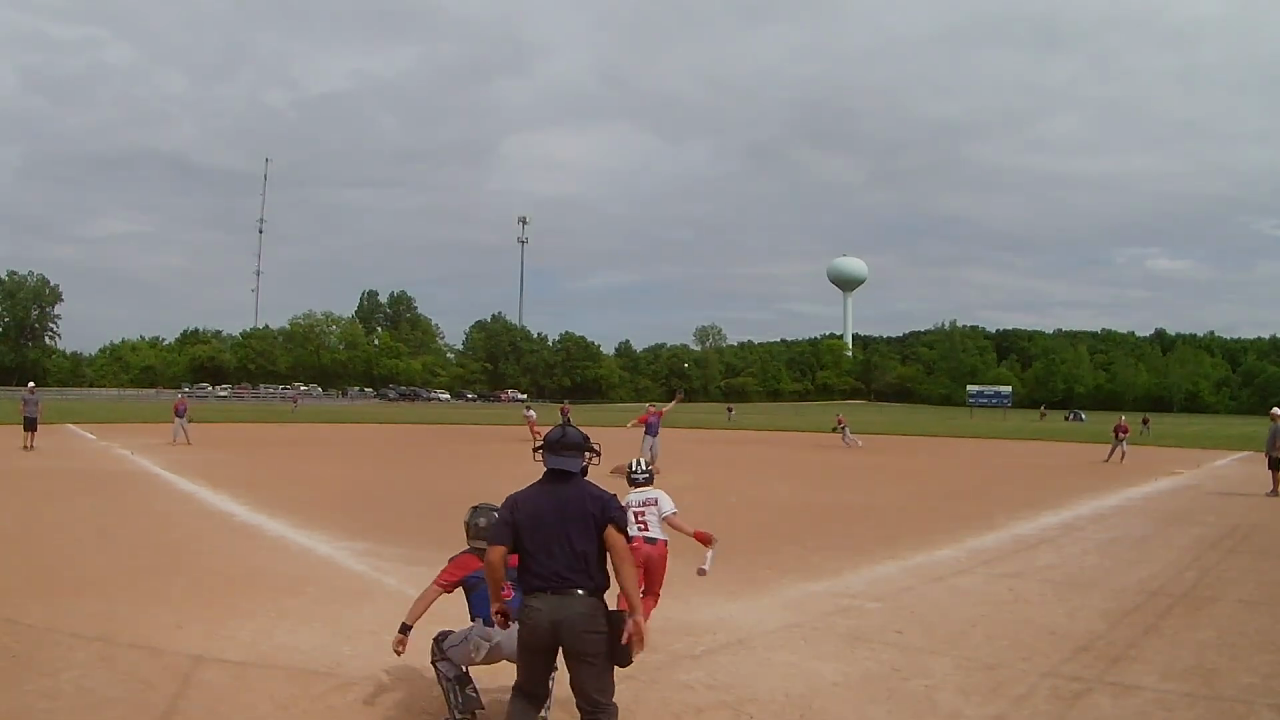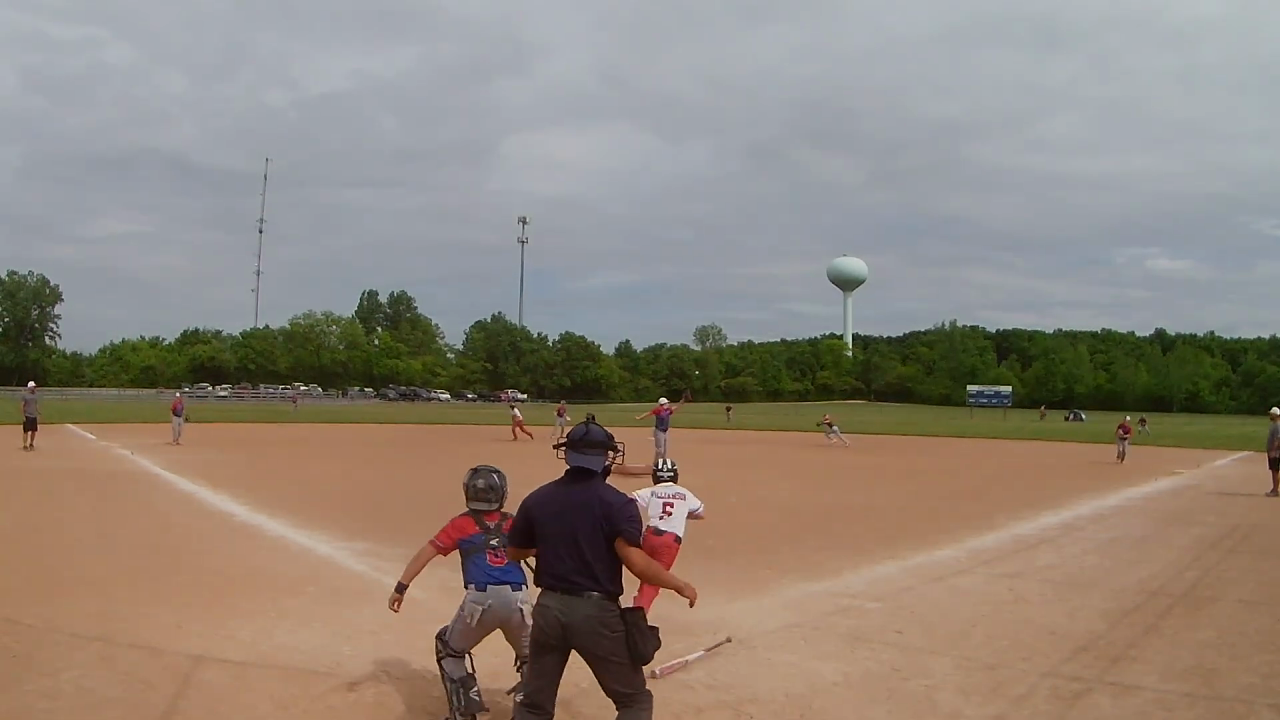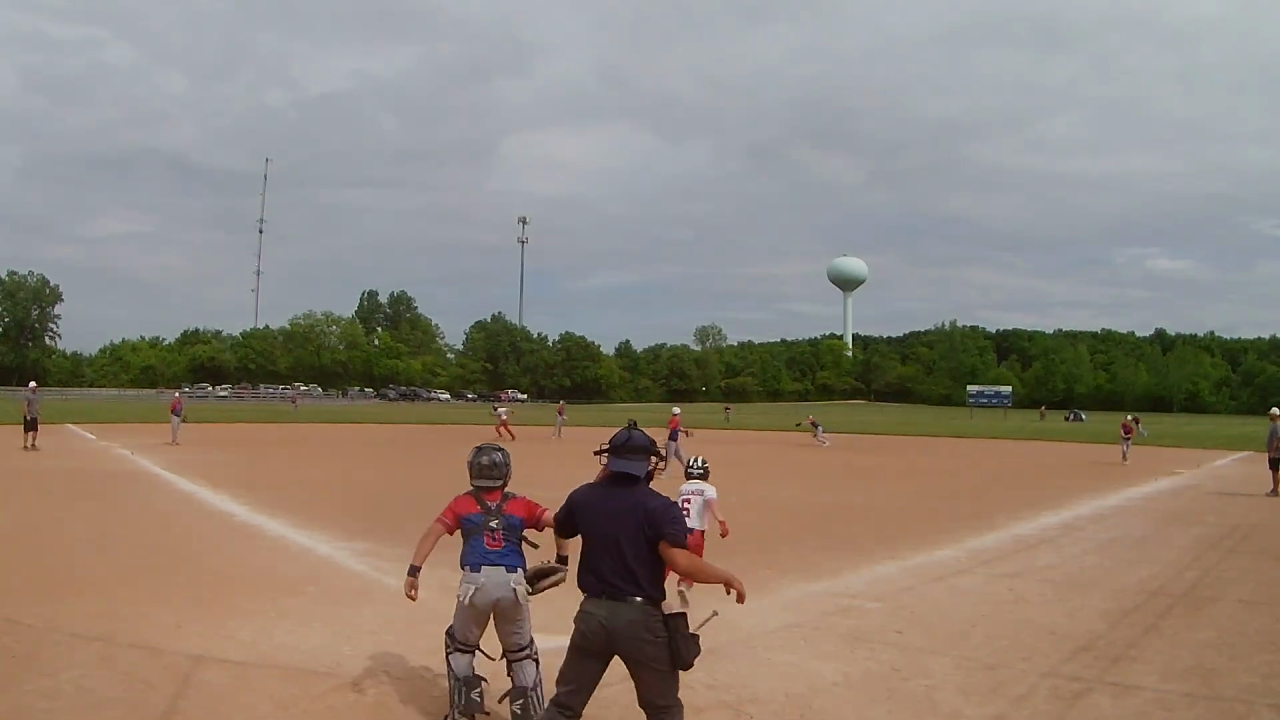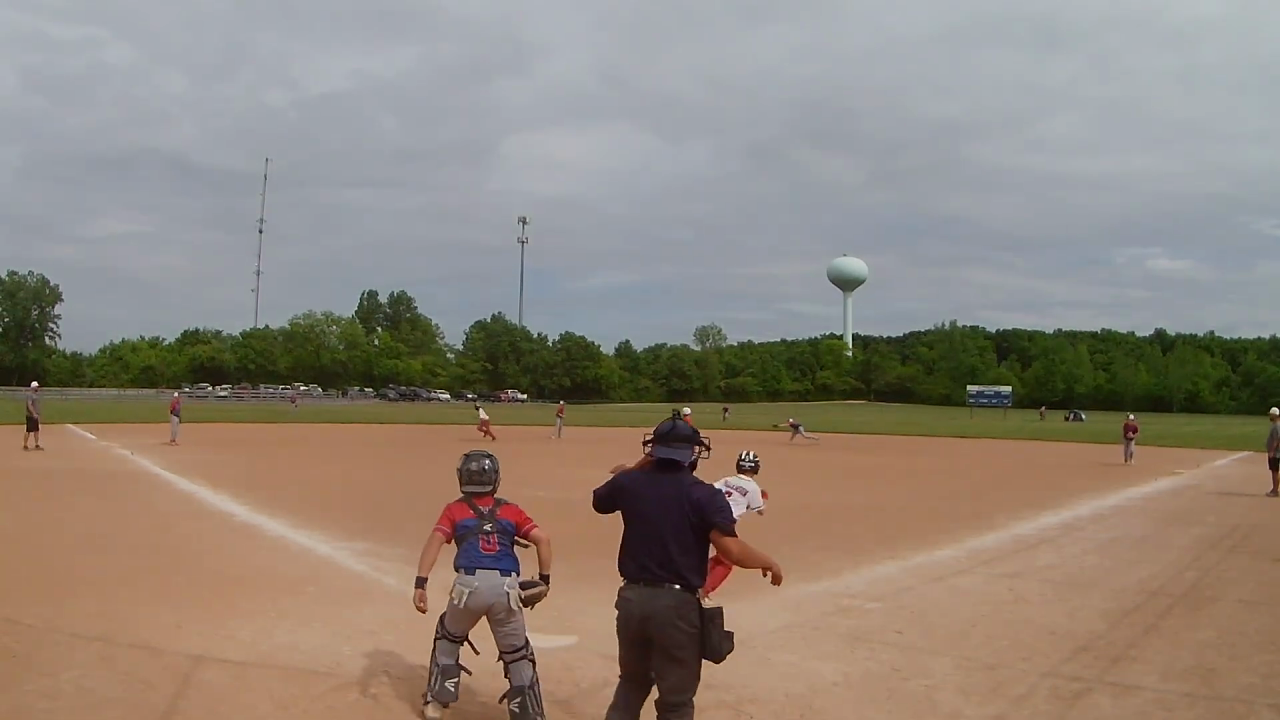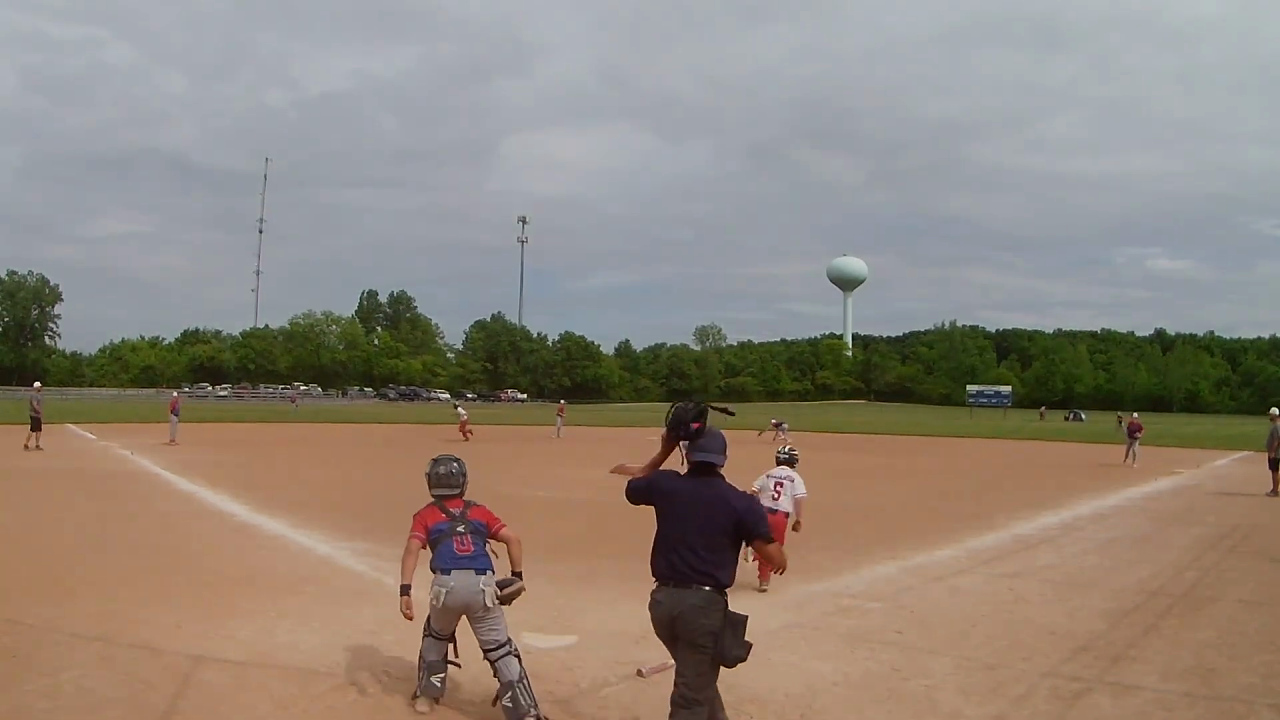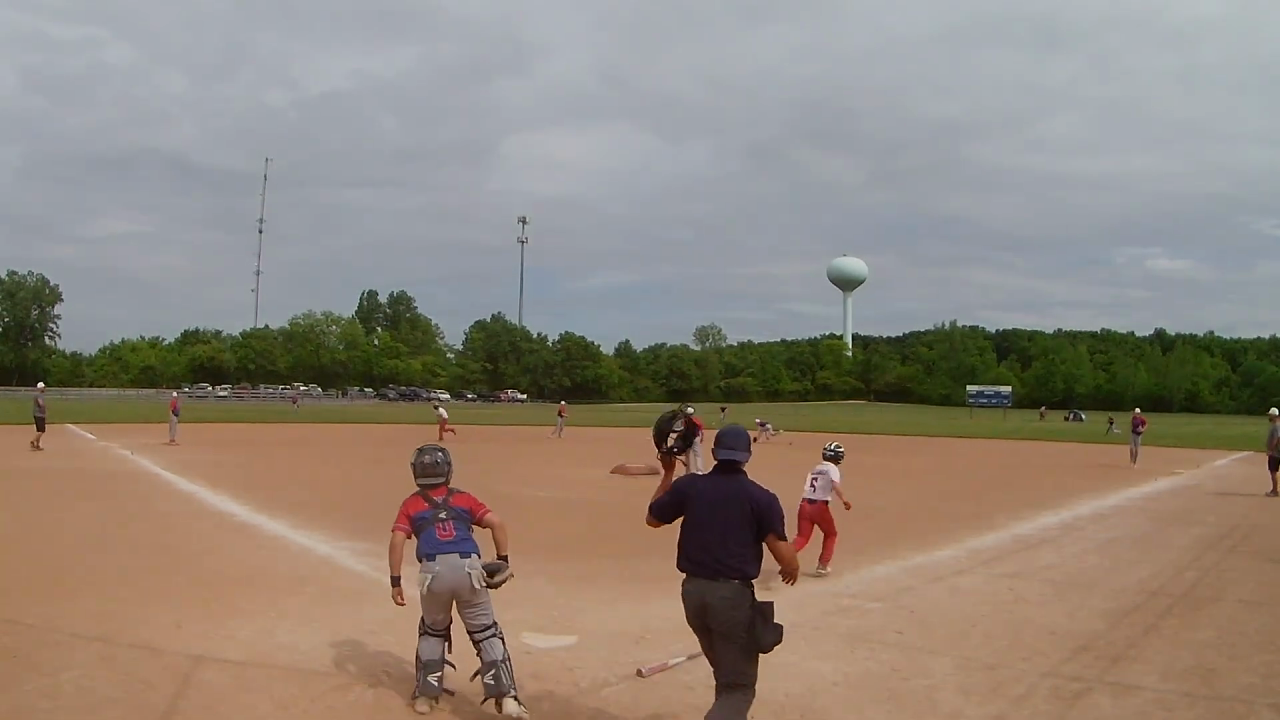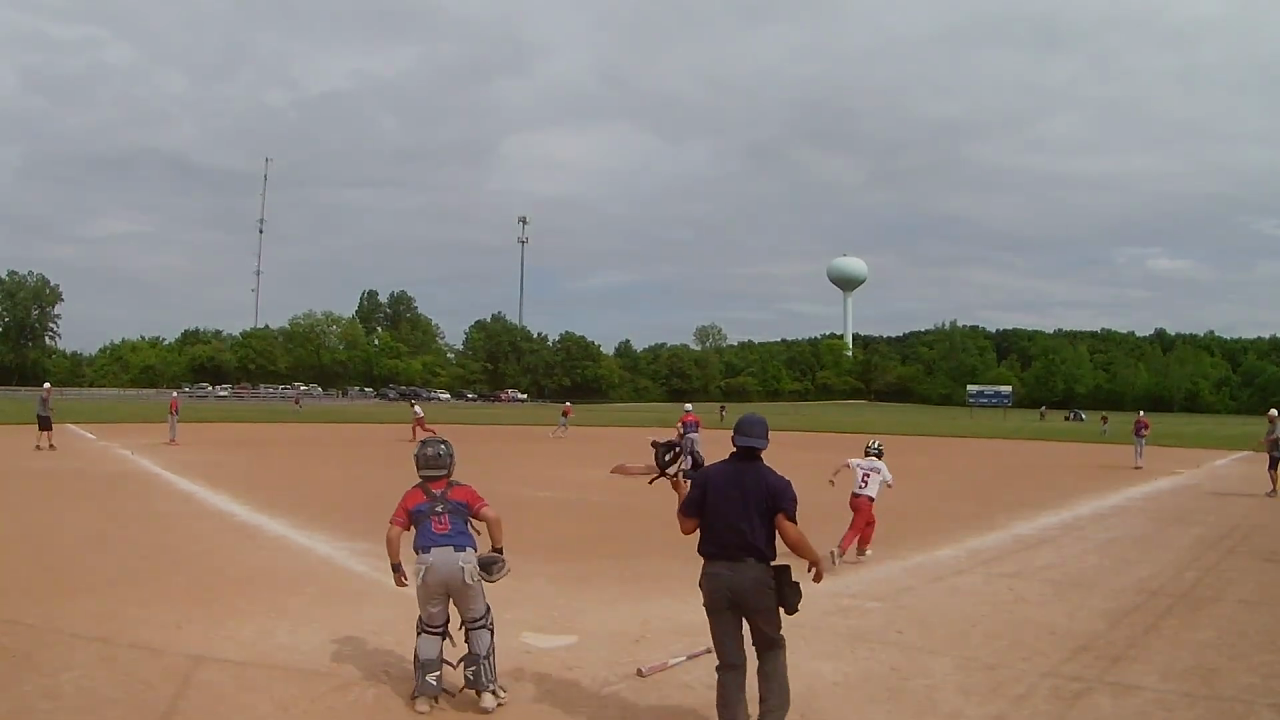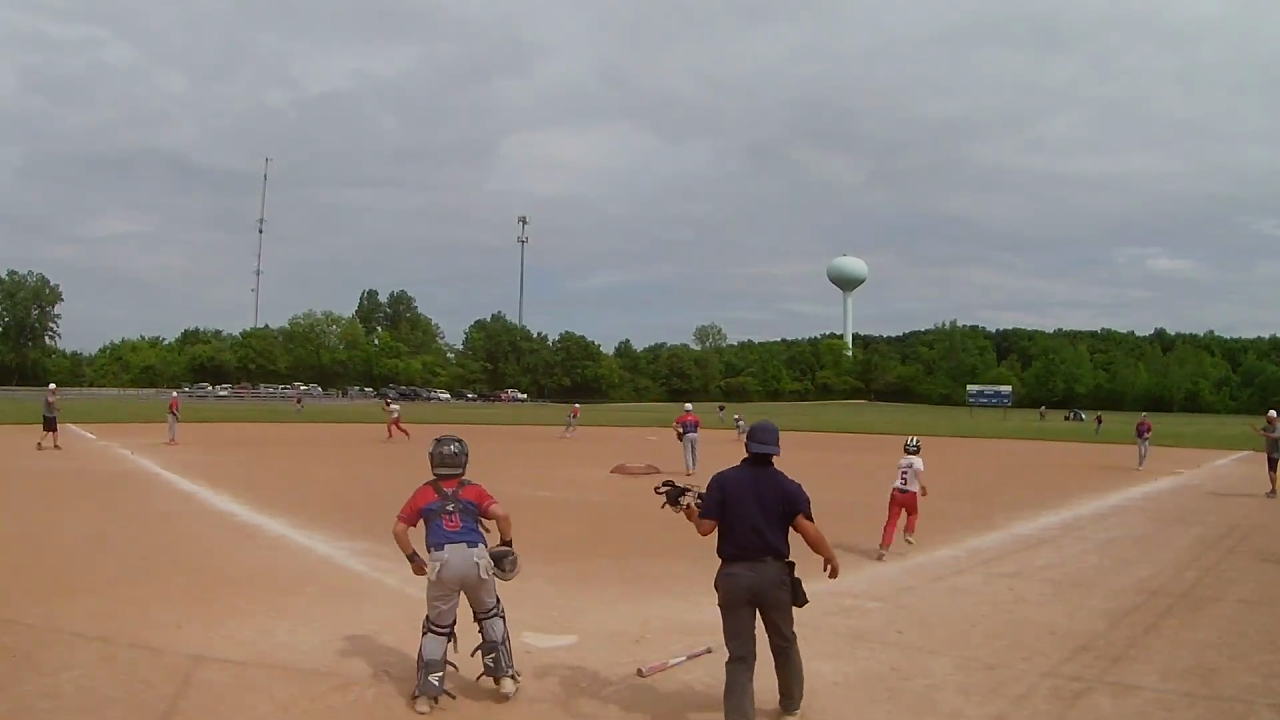
dt=0.2s
person 1, frame 1
left shoulder: (517, 502)
right shoulder: (602, 500)
left elbow: (494, 558)
right elbow: (620, 553)
left wrist: (497, 600)
right wrist: (635, 612)
left hip: (534, 609)
right hip: (585, 609)
left knee: (527, 696)
person 1, frame 2
left shoulder: (538, 499)
right shoulder: (616, 503)
left elbow: (515, 552)
right elbow: (634, 561)
right wrist: (680, 585)
left hip: (549, 608)
right hip: (598, 611)
person 1, frame 3
left shoulder: (584, 498)
right shoulder: (660, 507)
left elbow: (560, 530)
right elbow: (679, 562)
right wrist: (729, 578)
left hip: (593, 613)
right hip: (640, 617)
person 1, frame 4
left shoulder: (629, 483)
right shoulder: (704, 496)
left elbow: (598, 501)
right elbow: (731, 549)
left wrist: (642, 464)
right wrist: (770, 564)
left hip: (632, 600)
right hip: (677, 605)
left knee: (633, 685)
person 1, frame 5
left shoulder: (665, 485)
right shoulder: (740, 502)
left elbow: (631, 486)
right elbow: (772, 554)
left wrist: (663, 454)
right wrist: (781, 561)
left hip: (663, 600)
right hip: (705, 605)
left knee: (696, 679)
person 1, frame 6
left shoulder: (689, 486)
right shoulder: (762, 498)
left elbow: (653, 518)
right elbow: (783, 554)
left wrist: (667, 474)
right wrist: (793, 568)
left hip: (693, 591)
right hip: (734, 595)
left knee: (727, 672)
right knee: (739, 684)
person 1, frame 7
left shoulder: (707, 475)
right shoulder: (776, 483)
left elbow: (687, 526)
right elbow: (790, 534)
left wrist: (681, 493)
right wrist: (816, 560)
left hip: (715, 575)
right hip: (756, 575)
left knee: (730, 662)
right knee: (771, 650)
person 1, frame 8
left shoulder: (723, 480)
right shoulder: (788, 486)
left elbow: (705, 528)
right elbow: (809, 531)
left wrist: (692, 513)
right wrist: (830, 556)
left hip: (734, 575)
right hip: (774, 573)
left knee: (740, 656)
right knee: (784, 644)
person 2, frame 1
left shoulder: (462, 561)
right shoulder: (518, 559)
left elbow: (430, 593)
left wrist: (404, 629)
left hip: (487, 637)
left knee: (442, 647)
person 2, frame 2
left shoulder: (460, 524)
left elbow: (426, 553)
left wrist: (400, 588)
left hip: (480, 600)
right hip: (517, 600)
left knee: (449, 648)
person 2, frame 3
left shoulder: (462, 503)
right shoulder: (521, 505)
left elbow: (432, 534)
right elbow: (557, 522)
left wrist: (413, 572)
right wrist: (561, 561)
left hip: (476, 584)
right hip: (512, 584)
left knee: (460, 645)
right knee: (521, 653)
person 2, frame 4
left shoulder: (454, 509)
right shoulder: (511, 510)
left elbow: (434, 543)
right elbow: (542, 538)
left wrist: (420, 584)
right wrist: (544, 580)
left hip: (469, 586)
right hip: (506, 587)
left knee: (448, 636)
right knee: (517, 655)
person 2, frame 5
left shoulder: (426, 514)
right shoulder: (479, 511)
left elbow: (412, 549)
right elbow: (512, 539)
left wrist: (405, 592)
right wrist: (517, 577)
left hip: (447, 586)
right hip: (482, 585)
left knee: (437, 635)
right knee: (502, 652)
left ankle: (426, 696)
person 2, frame 6
left shoulder: (410, 504)
right shoulder: (464, 498)
left elbow: (397, 541)
right elbow: (496, 523)
left wrist: (396, 582)
right wrist: (503, 562)
left hip: (433, 572)
right hip: (469, 569)
left knee: (433, 632)
right knee: (487, 634)
left ankle: (426, 695)
right ankle: (507, 697)
person 2, frame 7
left shoulder: (411, 496)
right shoulder: (464, 491)
left elbow: (393, 534)
right elbow: (492, 517)
left wrist: (396, 567)
right wrist: (497, 553)
left hip: (428, 564)
right hip: (463, 562)
left knee: (431, 629)
right knee: (478, 624)
left ankle: (425, 695)
right ankle: (486, 690)
person 2, frame 8
left shoulder: (423, 493)
right shoulder: (474, 490)
left elbow: (399, 529)
right elbow: (500, 515)
left wrist: (414, 558)
right wrist: (506, 545)
left hip: (441, 562)
right hip: (475, 558)
left knee: (437, 628)
right knee: (491, 615)
left ankle: (426, 695)
right ankle: (504, 678)
